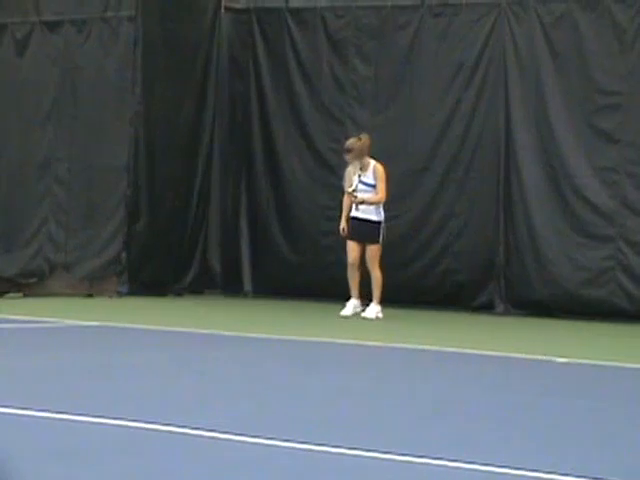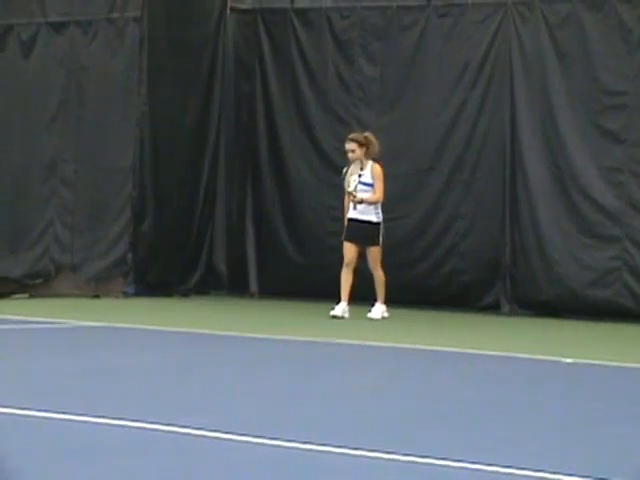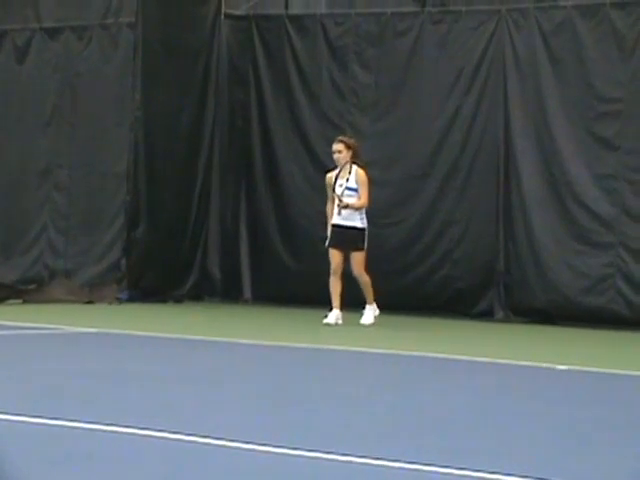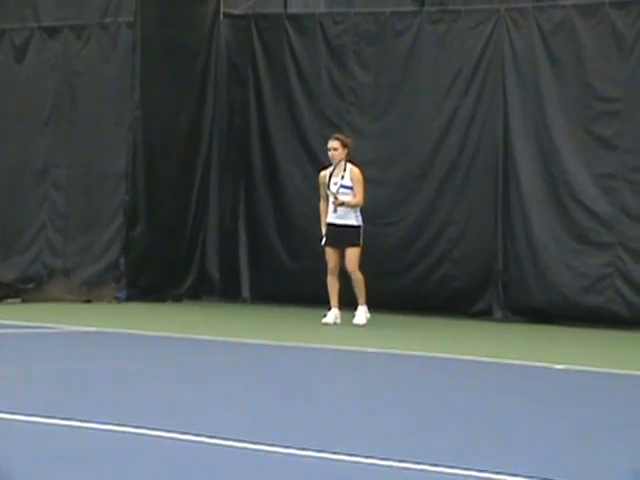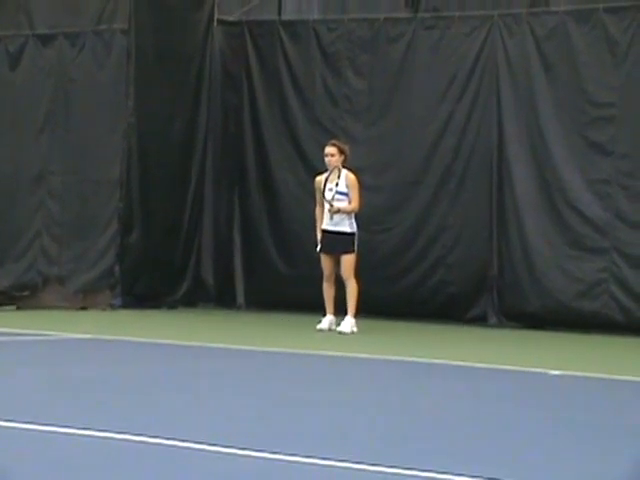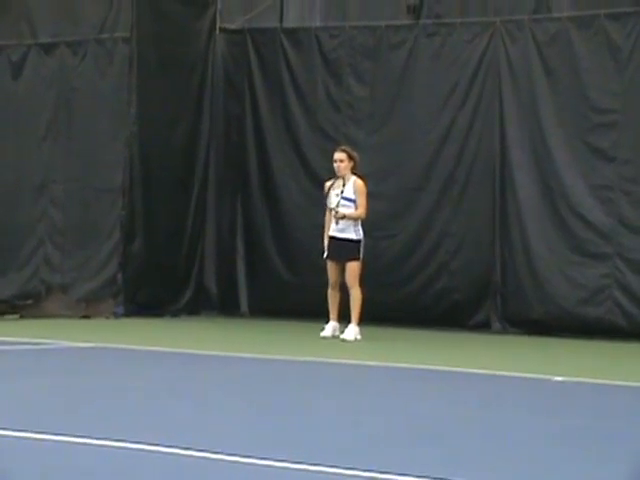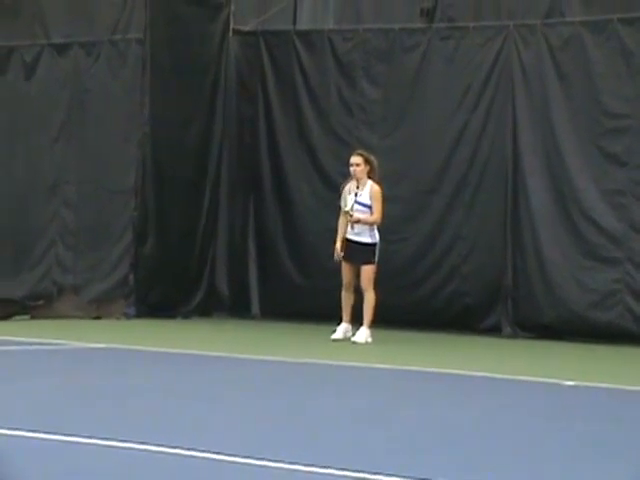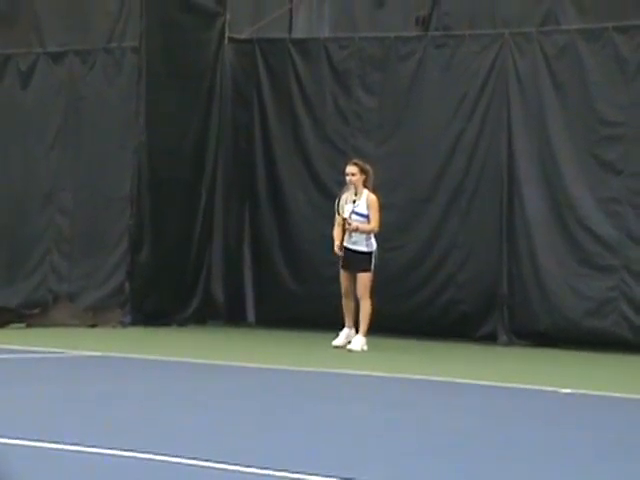
dt=0.2s
person 1, frame 1
left shoulder: (377, 169)
right shoulder: (350, 170)
left elbow: (381, 197)
left wrist: (362, 199)
right wrist: (343, 219)
left hip: (373, 221)
right hip: (355, 220)
left knee: (372, 265)
right knee: (352, 262)
left ankle: (375, 306)
right ankle: (354, 301)
person 1, frame 2
left shoulder: (375, 169)
right shoulder: (348, 171)
left elbow: (379, 197)
left wrist: (361, 199)
right wrist: (346, 220)
left hip: (372, 222)
right hip: (353, 221)
left knee: (374, 266)
right knee: (347, 264)
left ankle: (380, 305)
right ankle: (343, 305)
person 1, frame 3
left shoulder: (359, 174)
right shoulder: (331, 177)
left elbow: (364, 202)
left wrist: (347, 204)
right wrist: (329, 226)
left hip: (356, 228)
right hip: (337, 227)
left knee: (358, 272)
right knee: (334, 270)
left ankle: (371, 306)
right ankle: (335, 312)
person 1, frame 4
left shoulder: (354, 172)
right shoulder: (324, 175)
left elbow: (359, 200)
left wrist: (343, 201)
right wrist: (323, 225)
left hip: (351, 226)
right hip: (332, 226)
left knee: (352, 269)
right knee: (332, 270)
left ankle: (362, 308)
right ankle: (334, 311)
person 1, frame 5
left shoulder: (349, 178)
right shoulder: (320, 180)
left elbow: (355, 206)
left wrist: (339, 208)
right wrist: (318, 230)
left hip: (346, 232)
right hip: (327, 232)
left knee: (348, 276)
right knee: (327, 276)
left ankle: (350, 319)
right ankle: (329, 317)
person 1, frame 6
left shoulder: (357, 184)
right shoulder: (329, 186)
left elbow: (362, 212)
left wrist: (345, 214)
right wrist: (326, 237)
left hip: (352, 239)
right hip: (334, 238)
left knee: (352, 283)
right knee: (333, 283)
left ankle: (354, 327)
right ankle: (333, 323)
person 1, frame 7
left shoulder: (374, 189)
right shoulder: (346, 189)
left elbow: (377, 218)
right elbow: (343, 217)
left wrist: (359, 218)
right wrist: (339, 241)
left hip: (368, 243)
right hip: (350, 241)
left knee: (366, 287)
right knee: (347, 285)
left ankle: (365, 330)
right ankle: (345, 325)
person 1, frame 8
left shoulder: (370, 199)
right shoulder: (343, 198)
left elbow: (374, 227)
right elbow: (338, 225)
left wrist: (357, 227)
right wrist: (337, 242)
left hip: (365, 251)
right hip: (348, 249)
left knee: (362, 295)
right knee: (346, 293)
left ankle: (361, 338)
right ankle: (348, 330)
